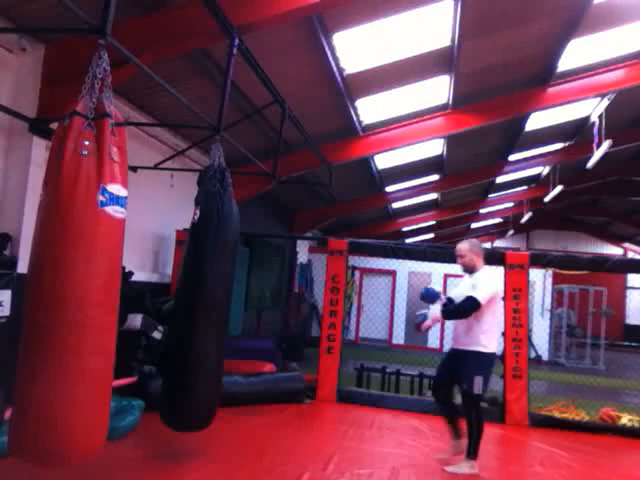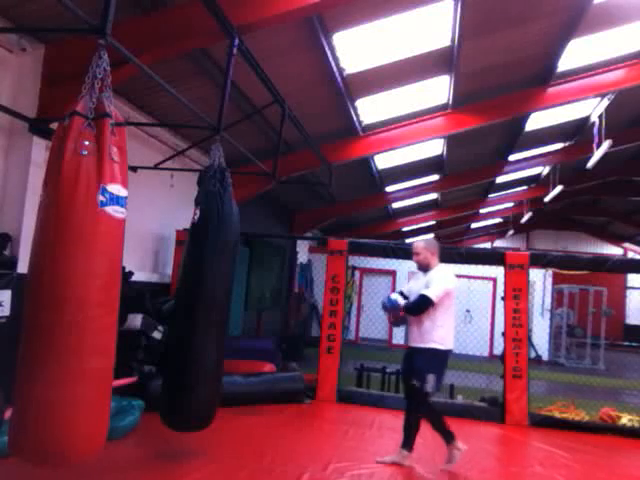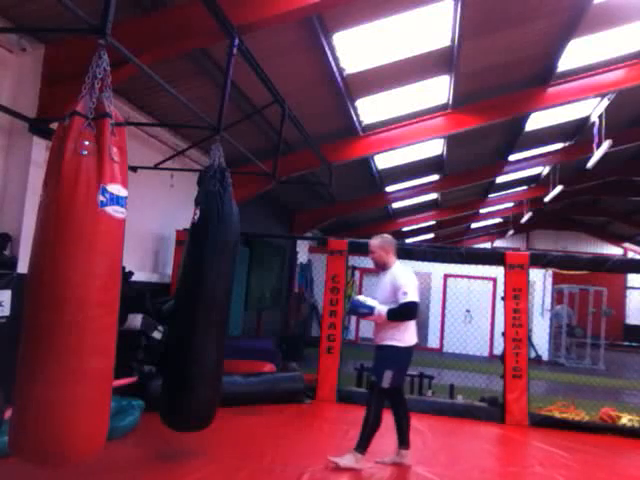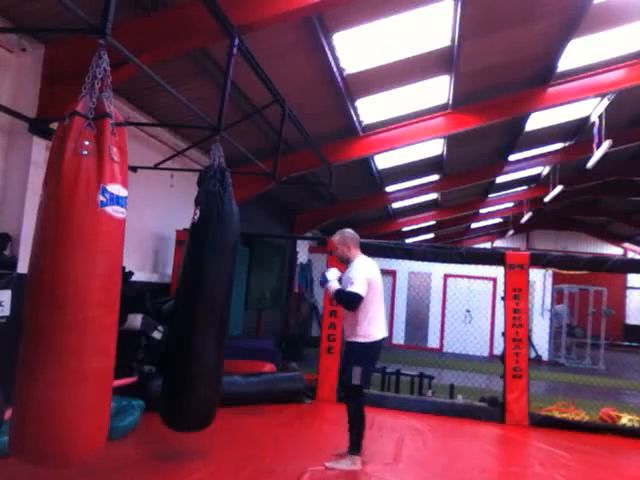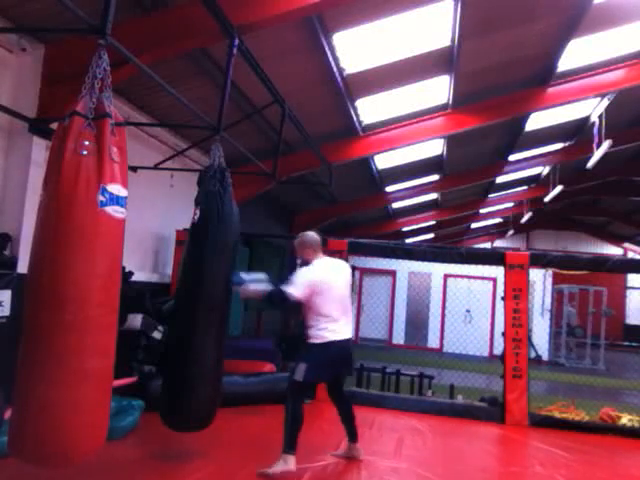
dt=0.4s
person 1, frame 1
left shoulder: (488, 280)
right shoulder: (468, 279)
left elbow: (466, 307)
right elbow: (450, 303)
left wrist: (437, 316)
right wrist: (436, 308)
left hip: (479, 352)
right hip: (460, 348)
left knee: (471, 403)
right knee: (440, 389)
left ankle: (470, 461)
right ankle: (458, 439)
person 1, frame 2
left shoulder: (443, 277)
right shoulder: (420, 277)
left elbow: (420, 306)
right elbow: (401, 299)
left wrist: (400, 309)
right wrist: (397, 307)
left hip: (433, 349)
right hip: (416, 347)
left knee: (421, 401)
right knee: (413, 399)
left ankle: (453, 443)
right ankle: (404, 452)
person 1, frame 3
left shoulder: (402, 275)
right shoulder: (385, 274)
left elbow: (410, 311)
left wrist: (381, 314)
right wrist: (365, 307)
left hip: (396, 347)
right hip: (387, 345)
left knee: (375, 398)
right knee: (395, 397)
left ankle: (357, 456)
right ankle: (403, 452)
person 1, frame 4
left shoulder: (358, 268)
right shoulder: (365, 264)
left elbow: (352, 302)
left wrist: (332, 286)
right wrist: (339, 283)
left hip: (363, 340)
right hip: (367, 338)
left knee: (352, 394)
right knee: (351, 390)
left ankle: (354, 457)
right ankle: (355, 448)
person 1, frame 5
left shoulder: (310, 273)
right shoulder: (343, 267)
left elbow: (281, 298)
left wrist: (252, 290)
left hip: (321, 344)
right hip: (343, 340)
left knee: (294, 395)
right knee: (337, 392)
left ankle: (288, 458)
right ankle: (353, 446)
